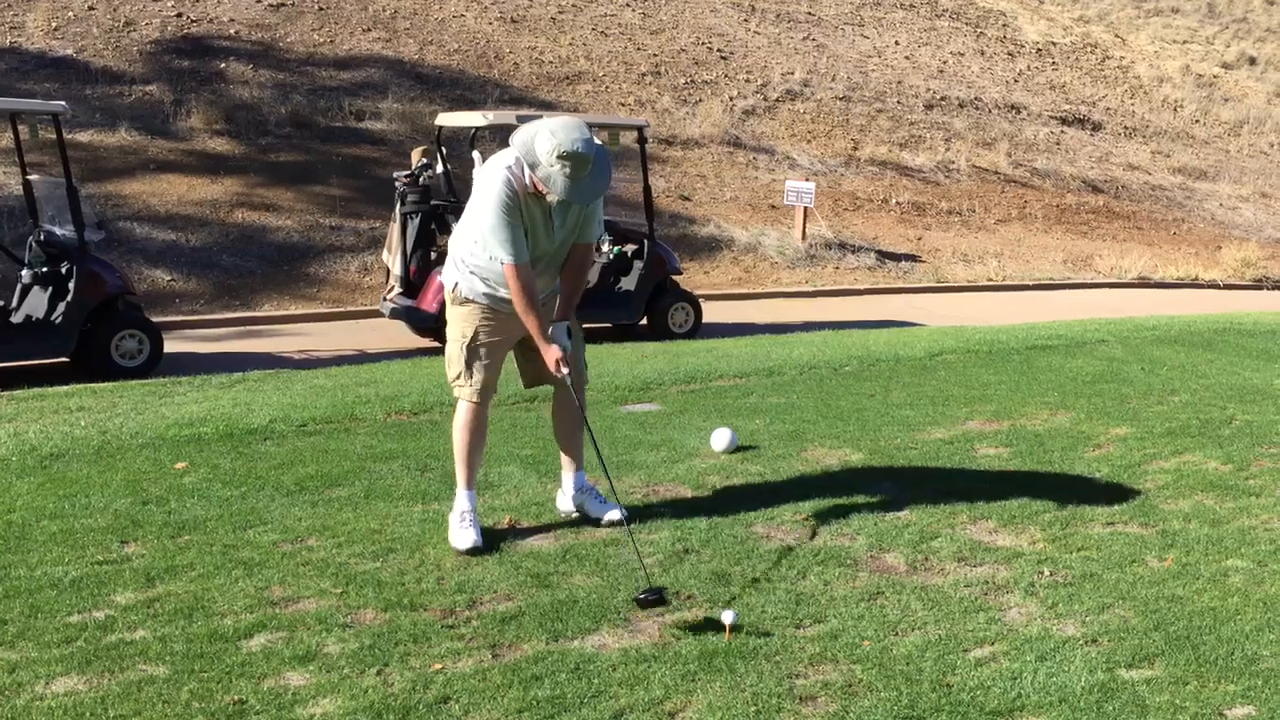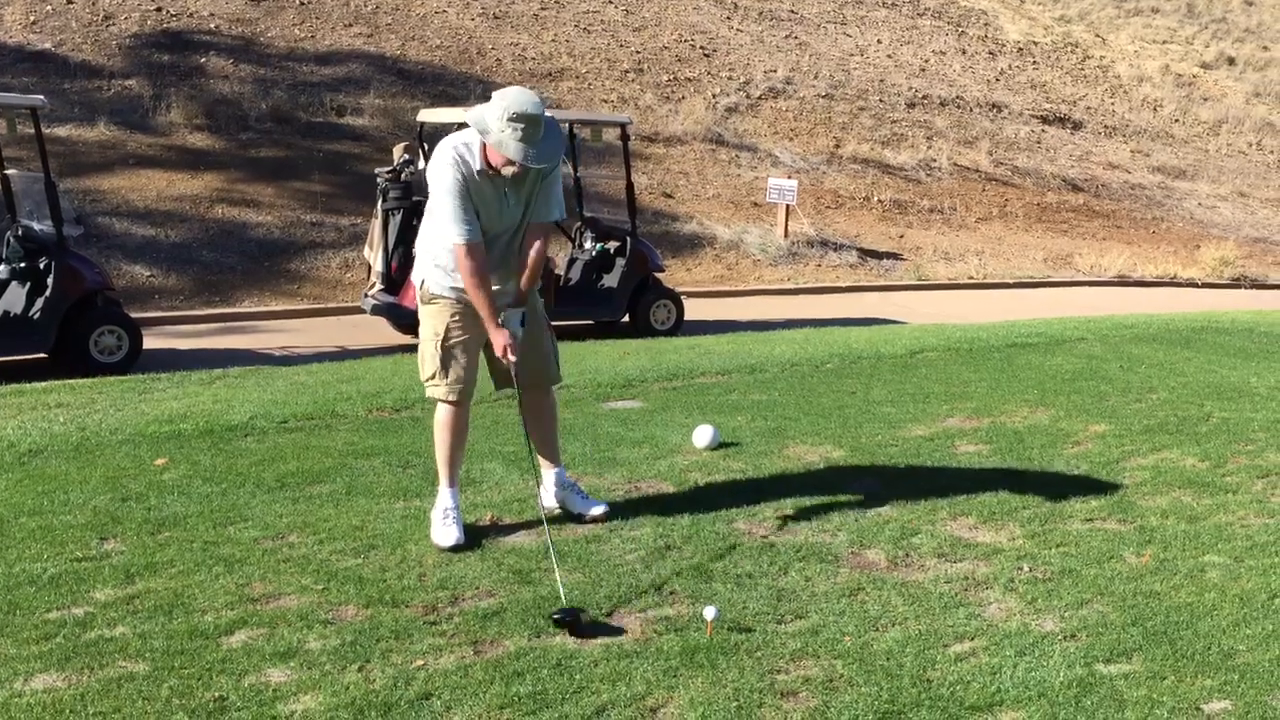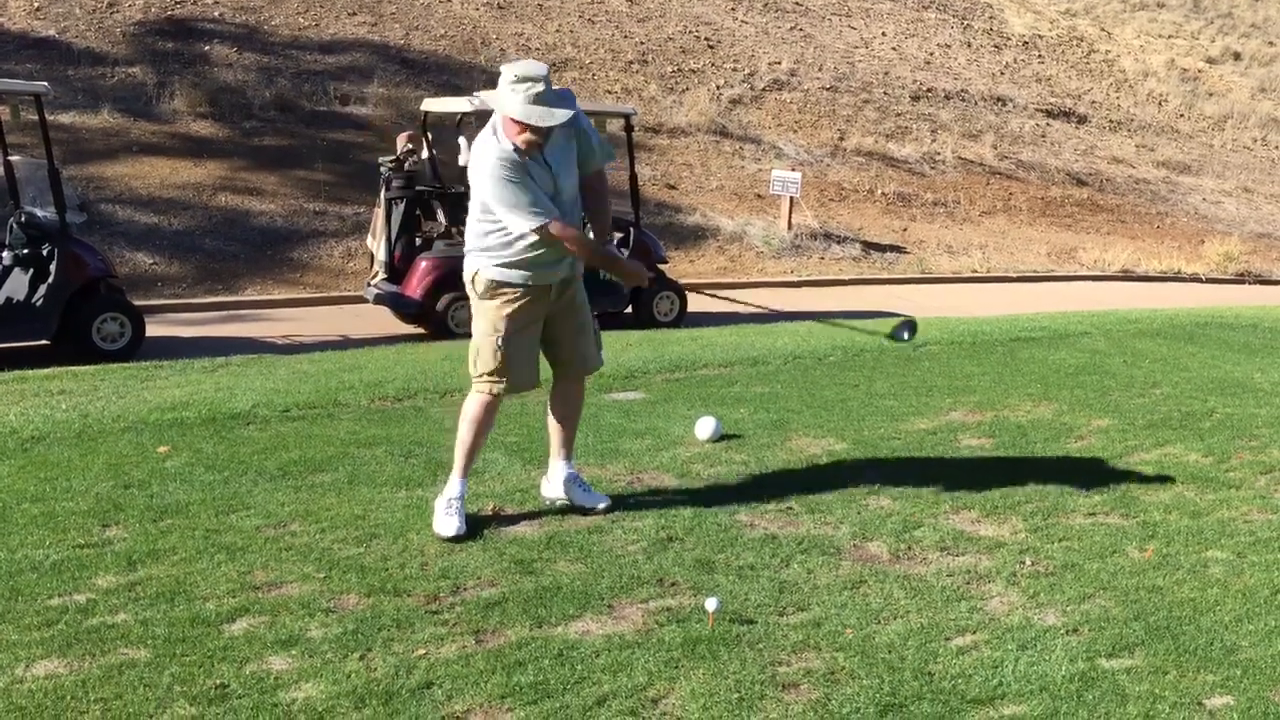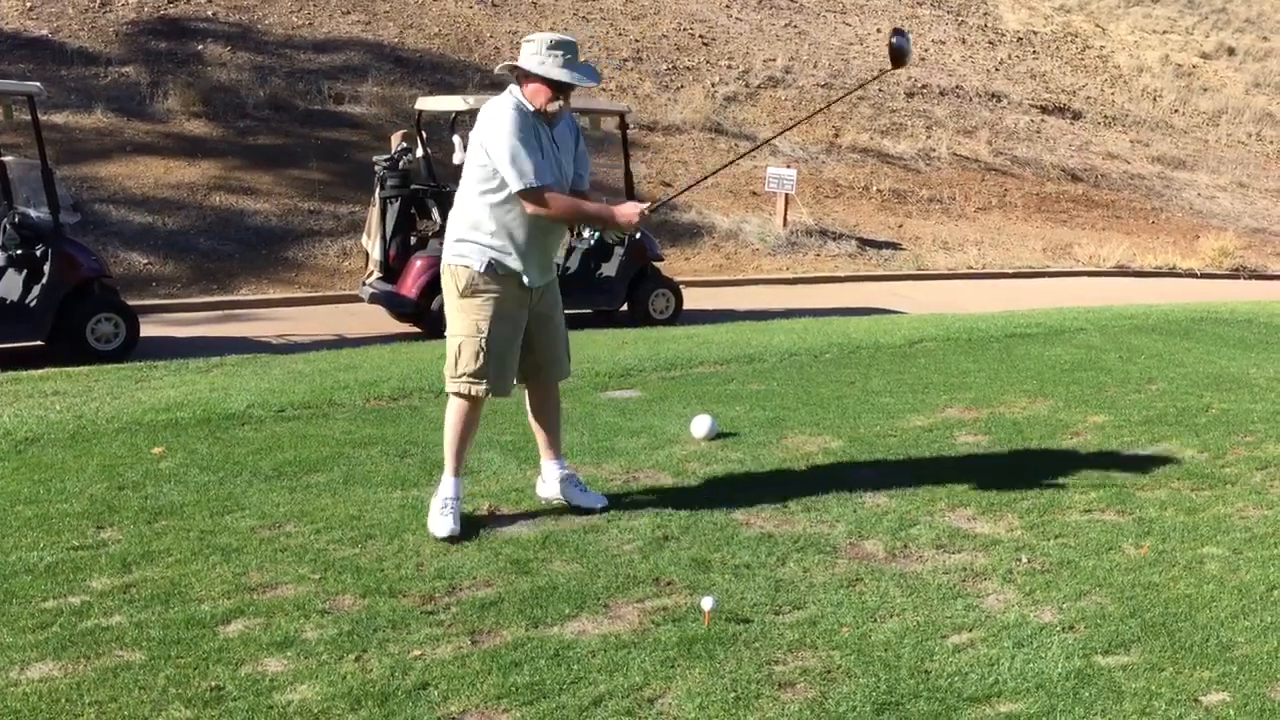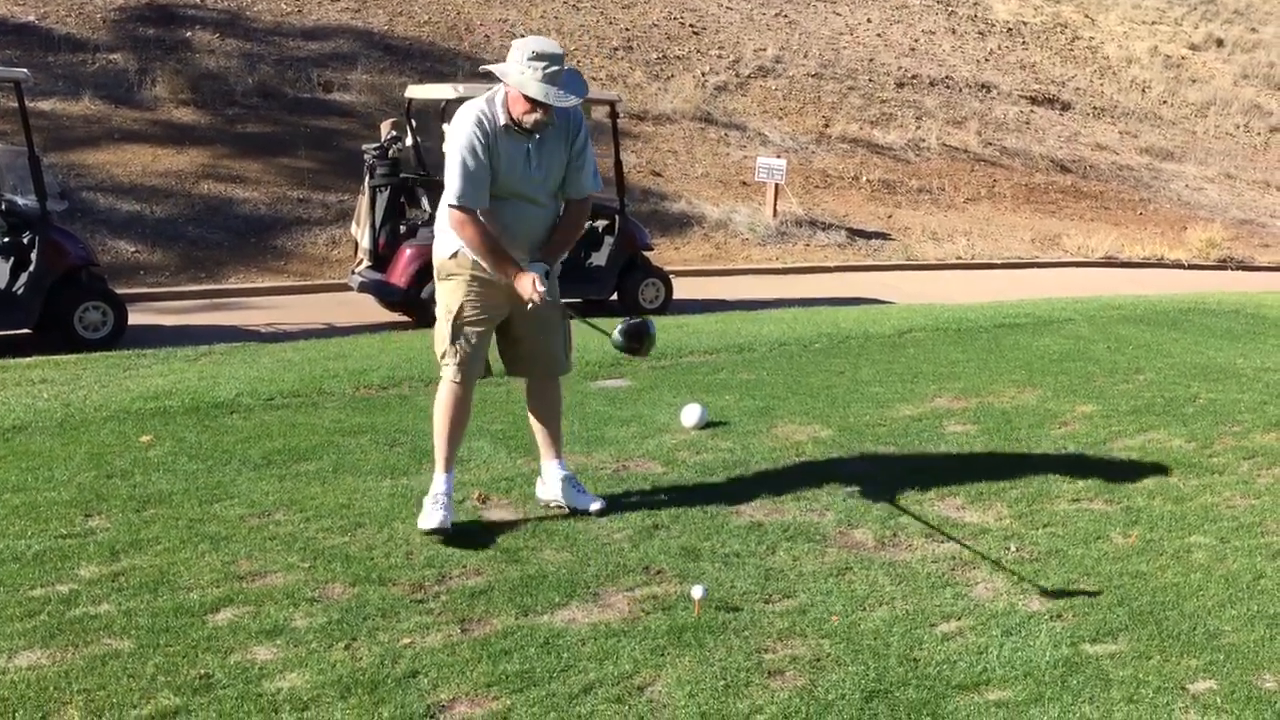
dt=1s
person 1, frame 1
left shoulder: (584, 177)
right shoulder: (499, 182)
left elbow: (581, 251)
right elbow: (516, 275)
left wrist: (562, 323)
right wrist: (543, 344)
left hip: (546, 290)
right hip: (482, 292)
left knee: (571, 382)
right knee: (475, 395)
left ankle: (575, 488)
right ankle: (464, 506)
person 1, frame 2
left shoulder: (541, 158)
right shoulder: (452, 160)
left elbow: (538, 236)
right elbow: (466, 254)
left wrist: (517, 307)
right wrist: (492, 327)
left hip: (513, 288)
right hip: (451, 289)
left knee: (538, 383)
right knee: (454, 395)
left ankle: (555, 483)
right ankle: (446, 502)
person 1, frame 3
left shoulder: (568, 124)
right shoulder: (491, 153)
left elbow: (594, 179)
right elbow: (551, 228)
left wrist: (600, 246)
right wrist: (615, 263)
left hip: (564, 272)
right hip: (502, 278)
left knee: (573, 371)
right knee: (491, 386)
left ankle: (560, 475)
right ankle: (454, 492)
person 1, frame 4
left shoulder: (562, 121)
right shoulder: (505, 118)
left elbow: (575, 191)
right elbow: (537, 200)
left wrist: (609, 214)
right wrist: (610, 214)
left hip: (536, 270)
right hip: (482, 268)
left knee: (545, 374)
right knee: (473, 382)
left ankle: (554, 474)
right ankle: (448, 490)
person 1, frame 5
left shoulder: (570, 121)
right shoulder: (473, 123)
left elbow: (578, 204)
right elbow: (462, 217)
left wrist: (541, 265)
right wrist: (514, 274)
left hip: (535, 264)
right hip: (470, 260)
left knee: (545, 369)
right knee: (459, 371)
left ankle: (554, 477)
right ankle: (442, 487)
